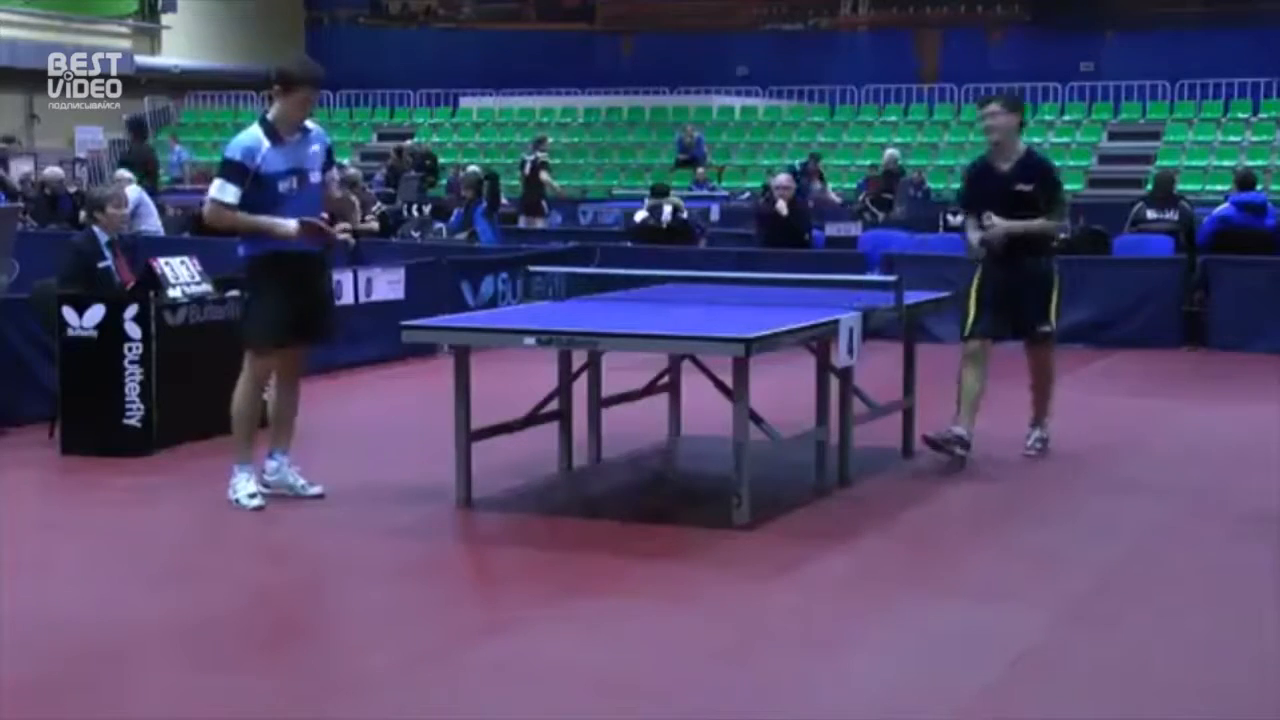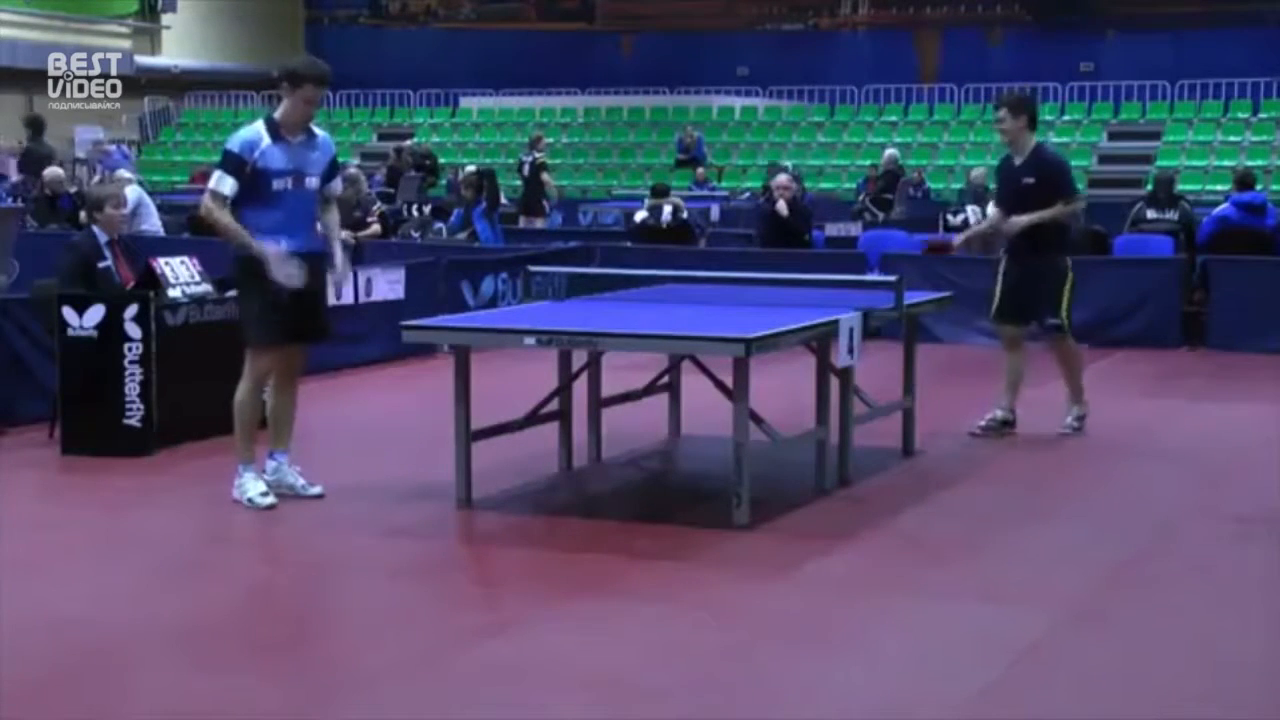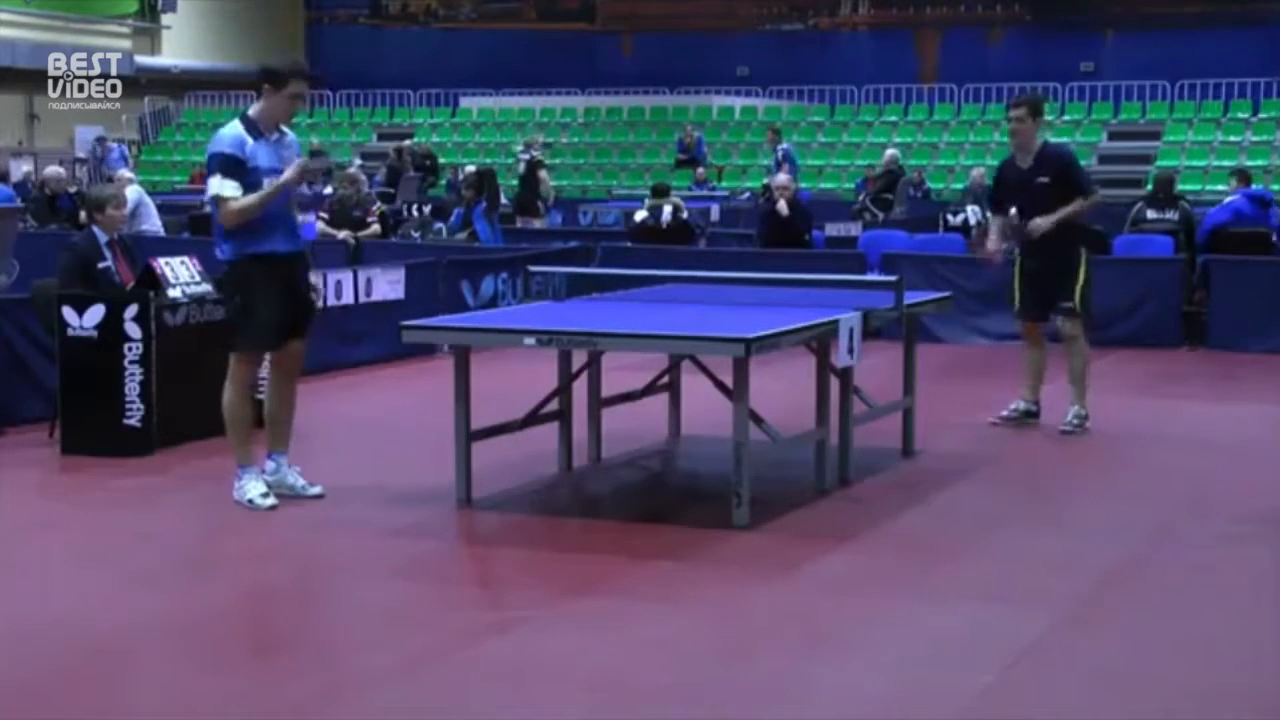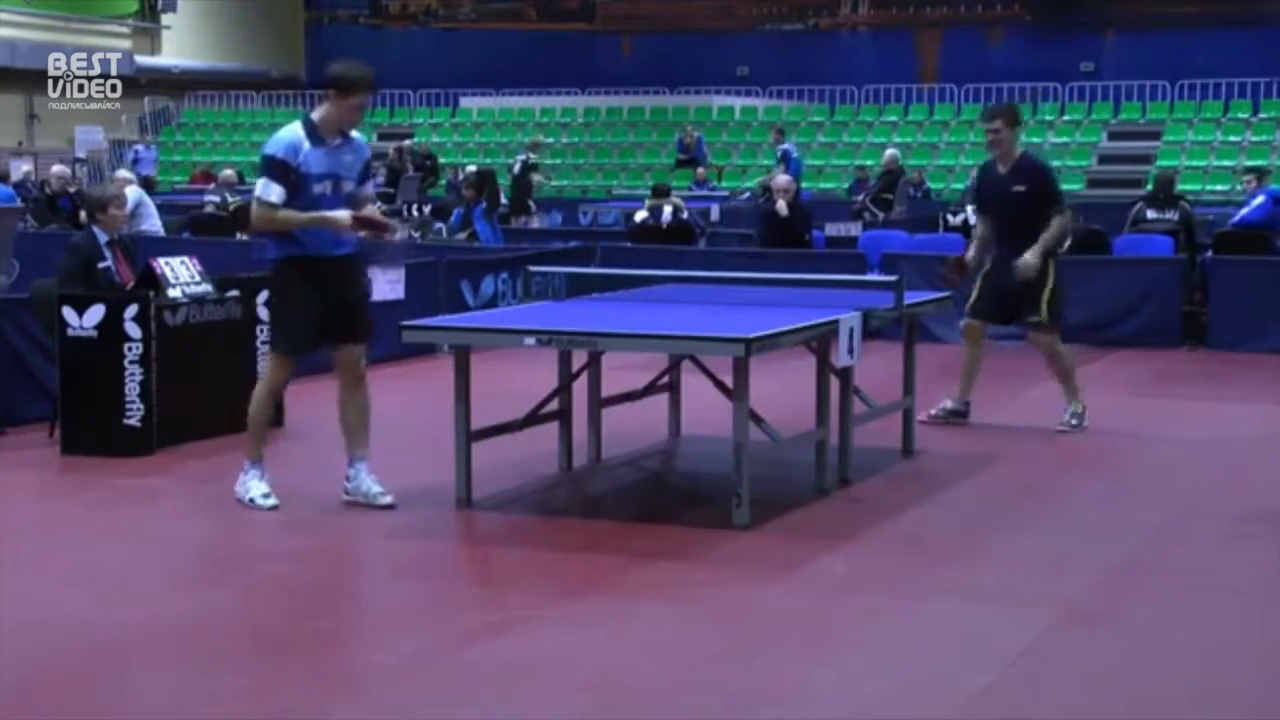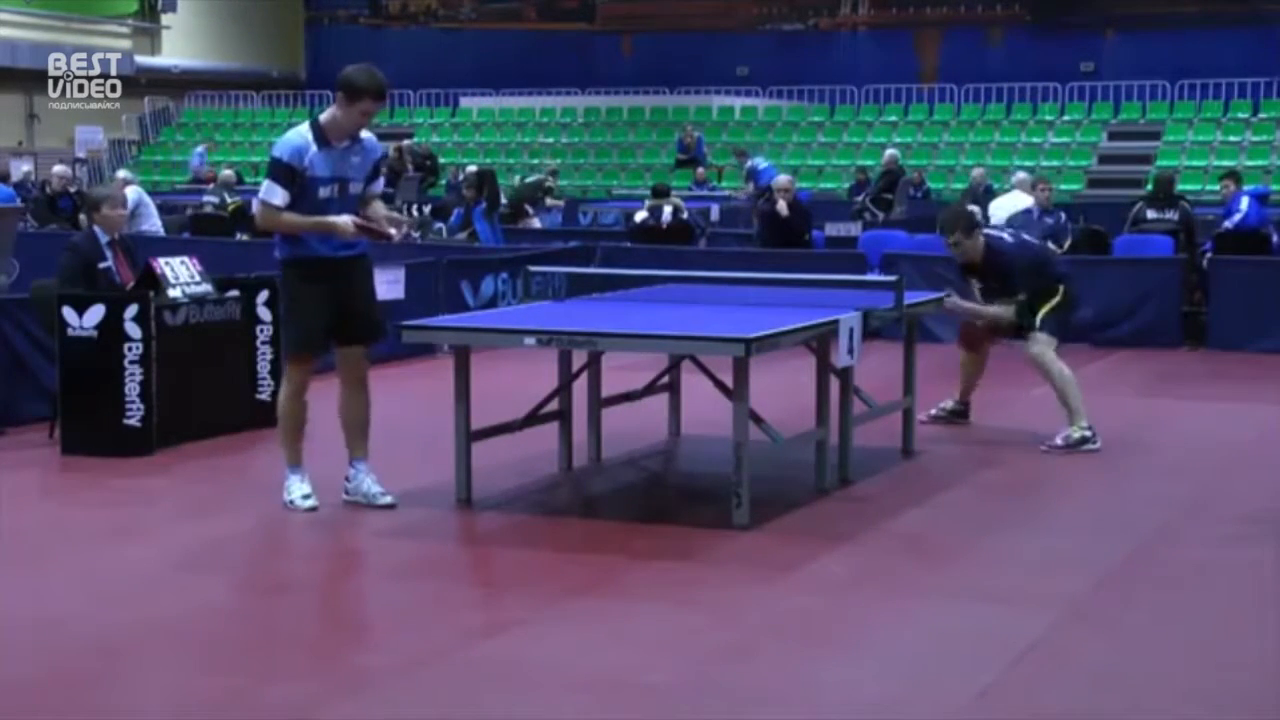
dt=1s
person 1, frame 1
left shoulder: (318, 138)
right shoulder: (247, 147)
right elbow: (213, 212)
right wrist: (275, 226)
left hip: (311, 265)
right hip: (269, 267)
left knee: (292, 369)
right knee: (258, 368)
left ankle: (278, 465)
right ankle: (242, 472)
person 1, frame 2
left shoulder: (324, 145)
right shoulder: (247, 143)
right elbow: (210, 207)
left wrist: (337, 248)
right wrist: (258, 247)
left hip: (308, 267)
right hip: (265, 268)
left knee: (291, 369)
right knee: (260, 367)
left ankle: (280, 465)
right ankle: (246, 472)
person 1, frame 3
left shoulder: (289, 141)
right shoulder: (231, 142)
right elbow: (226, 215)
right wrist: (282, 185)
left hip: (290, 263)
right hip: (250, 267)
left knee: (288, 368)
right knee: (244, 370)
left ankle: (278, 465)
right ankle: (245, 474)
person 1, frame 4
left shoulder: (359, 147)
right shoulder: (287, 145)
right elbow: (261, 217)
left wrist: (376, 222)
right wrist: (324, 218)
left hip: (345, 266)
right hip: (297, 269)
left knee: (354, 371)
right knee: (278, 372)
left ankle: (357, 473)
right ankle: (251, 472)
person 1, frame 5
left shoulder: (369, 148)
right shoulder: (293, 148)
right elbow: (265, 216)
left wrist: (382, 218)
right wrist: (329, 224)
left hip: (352, 266)
right hip: (305, 271)
left knee: (355, 373)
right knee: (298, 375)
left ankle: (358, 473)
right ankle: (294, 475)
person 2, frame 1
left shoulder: (1040, 168)
right shoulder: (977, 171)
left elbow: (1057, 224)
left wrist: (1009, 227)
right wrist: (975, 236)
left hip: (1034, 271)
right hip: (992, 271)
left knee: (1039, 351)
right knee: (974, 350)
left ankle: (1039, 428)
right ankle: (961, 431)
person 2, frame 2
left shoulder: (1050, 162)
right shoulder: (1004, 167)
left elbow: (1074, 206)
left wrist: (1029, 219)
right wrist: (968, 235)
left hip: (1050, 261)
right hip: (1016, 260)
left knee: (1057, 335)
right knee: (1010, 336)
left ankle: (1078, 405)
right ankle: (1005, 414)
person 2, frame 3
left shoulder: (1060, 158)
right shoulder: (1005, 169)
left elbow: (1089, 199)
right elbow: (999, 214)
left wrist: (1052, 219)
right wrist: (994, 240)
left hip: (1066, 257)
right hip: (1029, 257)
left knee: (1070, 329)
right knee: (1031, 329)
left ankle: (1079, 408)
right ankle: (1029, 403)
person 2, frame 4
left shoulder: (1035, 170)
right shoulder: (985, 174)
left elbow: (1062, 218)
left wrist: (1037, 252)
right wrist: (974, 249)
left hip: (1033, 265)
right hip: (1000, 263)
left knee: (1042, 336)
right knee: (970, 327)
left ankle: (1075, 404)
right ankle: (958, 403)
person 2, frame 5
left shoulder: (1007, 254)
right shoulder: (966, 253)
left elbow: (1011, 313)
right elbow: (979, 282)
left wrist: (967, 308)
left hip: (1050, 291)
left knee: (1039, 351)
right knee: (973, 334)
left ankle: (1082, 430)
right ankle: (960, 405)
